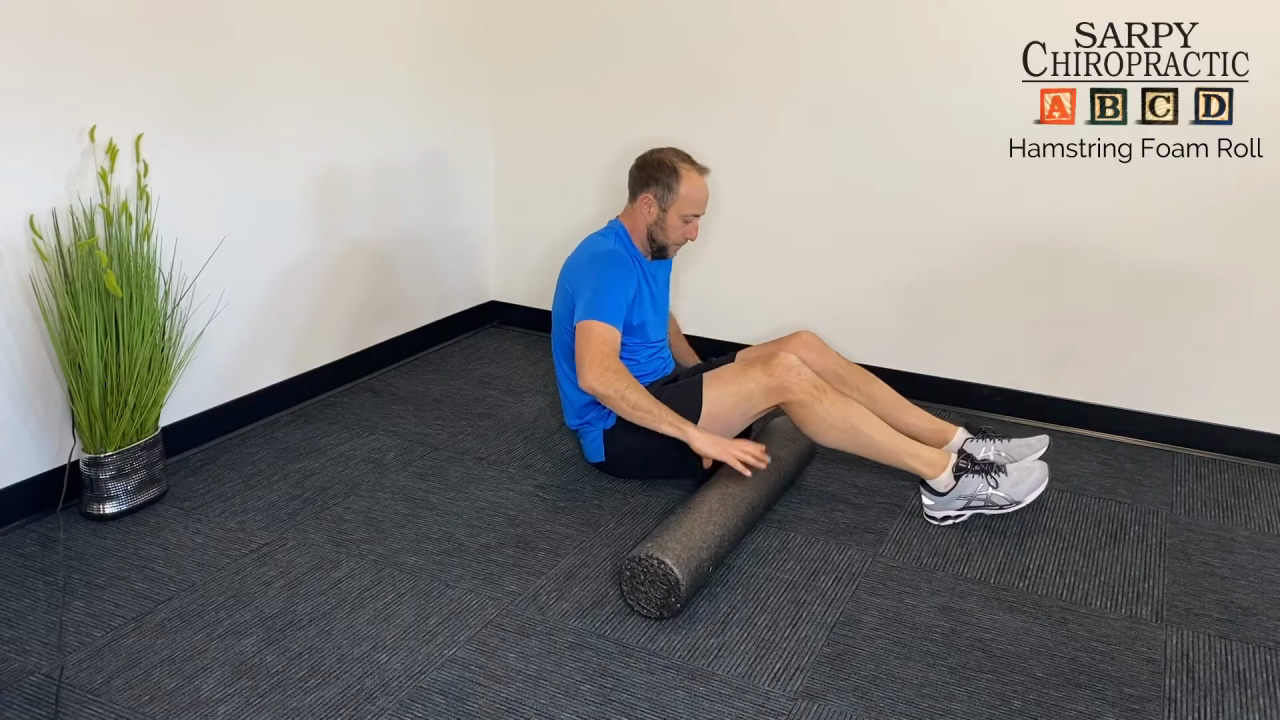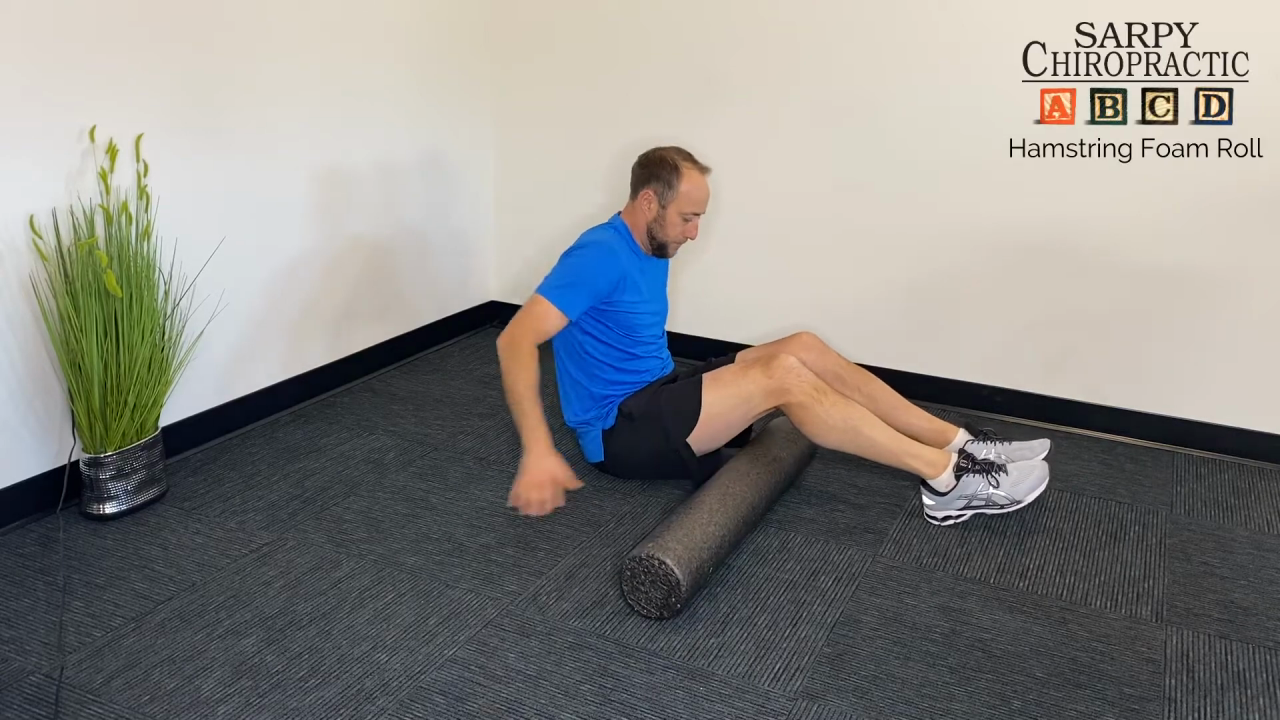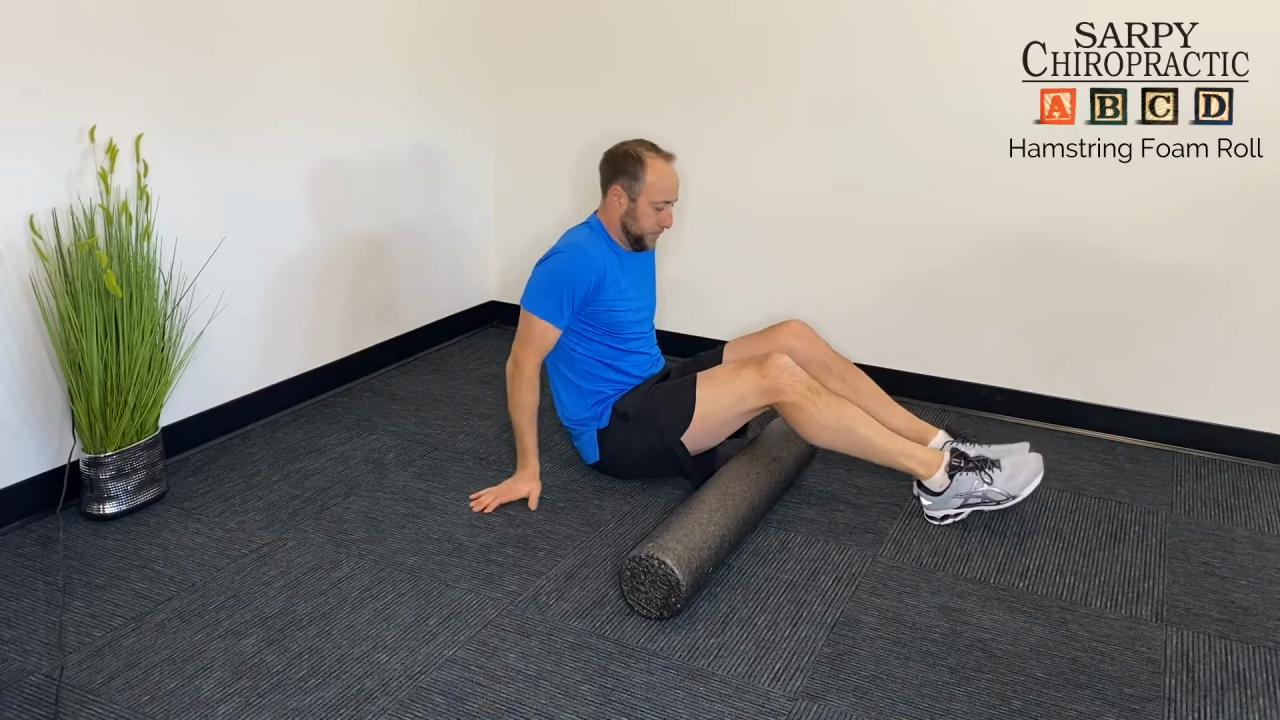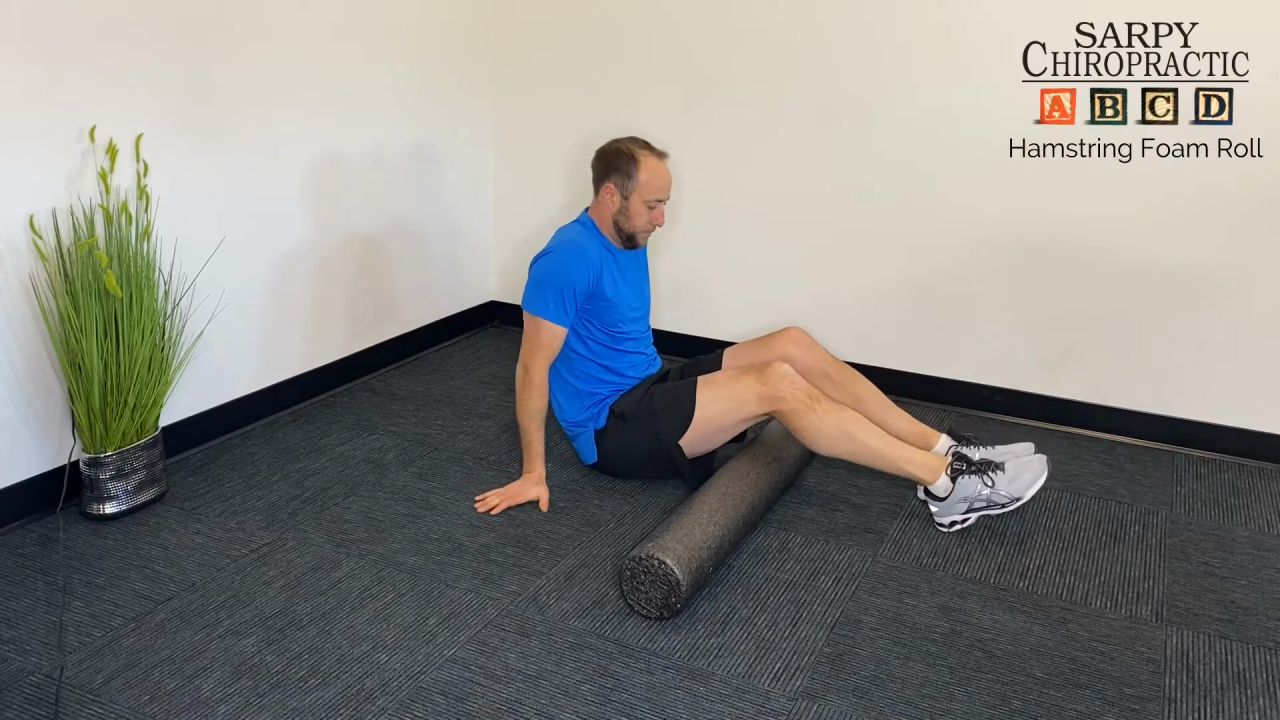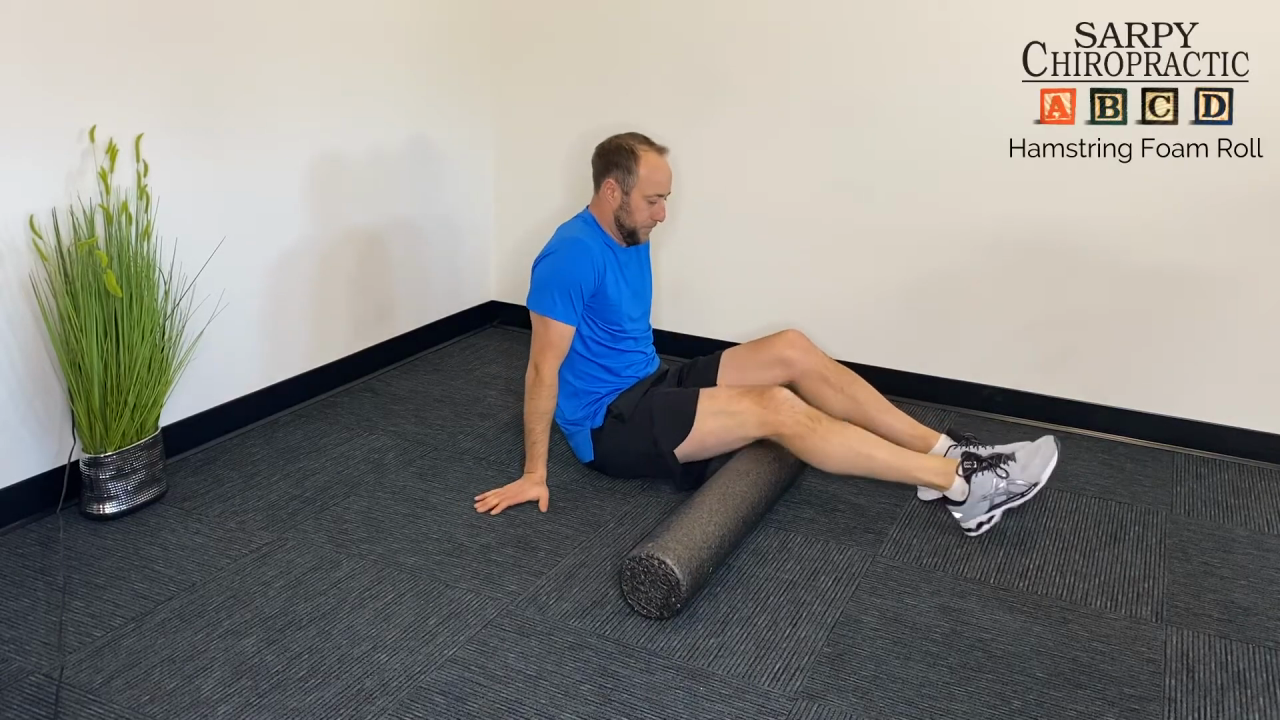
dt=0.3s
person 1, frame 1
left shoulder: (650, 249)
right shoulder: (606, 262)
right elbow: (597, 375)
left wrist: (702, 377)
right wrist: (697, 436)
left hip: (658, 395)
right hip: (622, 433)
left knee: (802, 347)
right knee: (783, 373)
left ankle: (958, 445)
right ankle: (947, 478)
person 1, frame 2
left shoulder: (649, 248)
right shoulder: (600, 256)
right elbow: (515, 342)
right wrist: (538, 450)
left hip: (654, 396)
right hip: (621, 429)
left knee: (804, 349)
right knee: (782, 375)
left ankle: (957, 445)
right ankle: (947, 478)
person 1, frame 3
left shoulder: (635, 245)
right shoulder: (576, 259)
right elbow: (523, 362)
right wrist: (527, 468)
left hip: (650, 391)
right hip: (615, 431)
left knee: (795, 337)
right knee: (776, 374)
left ankle: (943, 448)
right ankle: (940, 477)
person 1, frame 4
left shoulder: (628, 242)
right shoulder: (568, 258)
right elbow: (533, 368)
right wrist: (534, 473)
left hip: (649, 388)
right hip: (614, 430)
left knee: (793, 344)
right knee: (777, 383)
left ankle: (943, 450)
right ankle: (944, 483)
person 1, frame 5
left shoulder: (630, 238)
right shoulder: (571, 255)
right elbow: (544, 368)
right wrist: (534, 473)
left hip: (648, 386)
right hip: (610, 426)
left knee: (790, 349)
right knee: (774, 408)
left ankle: (940, 452)
right ankle: (963, 485)
